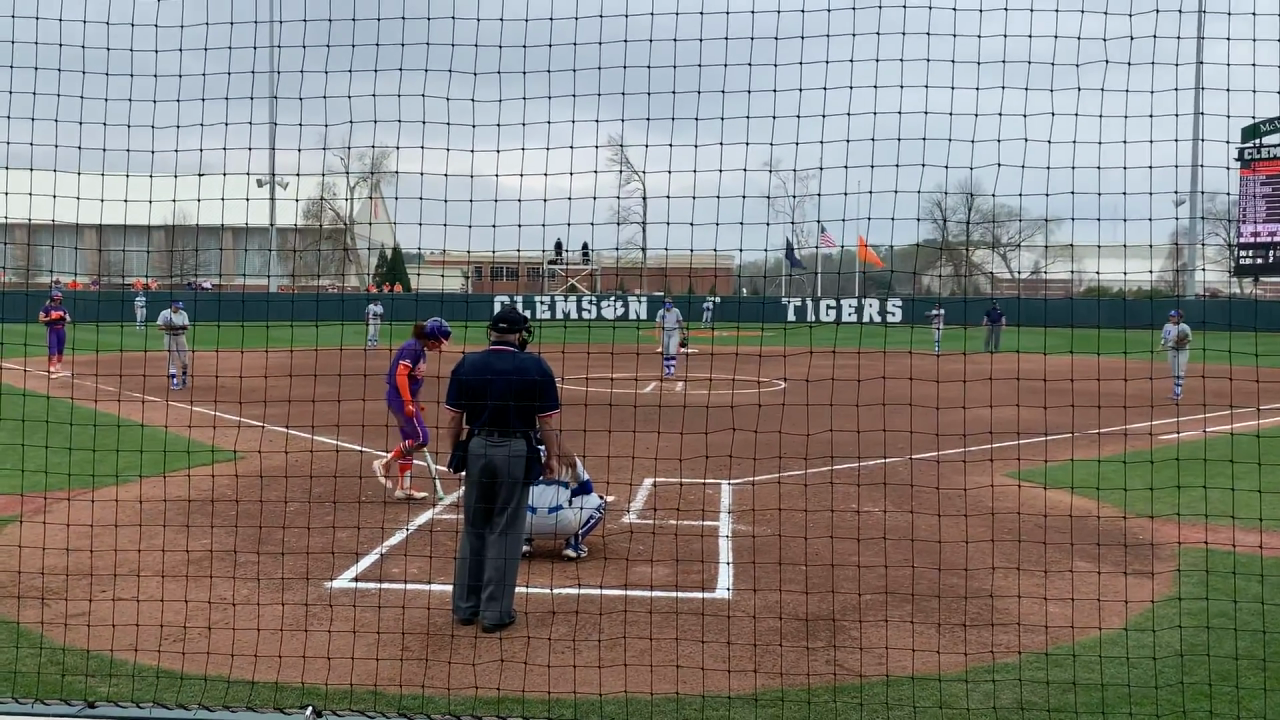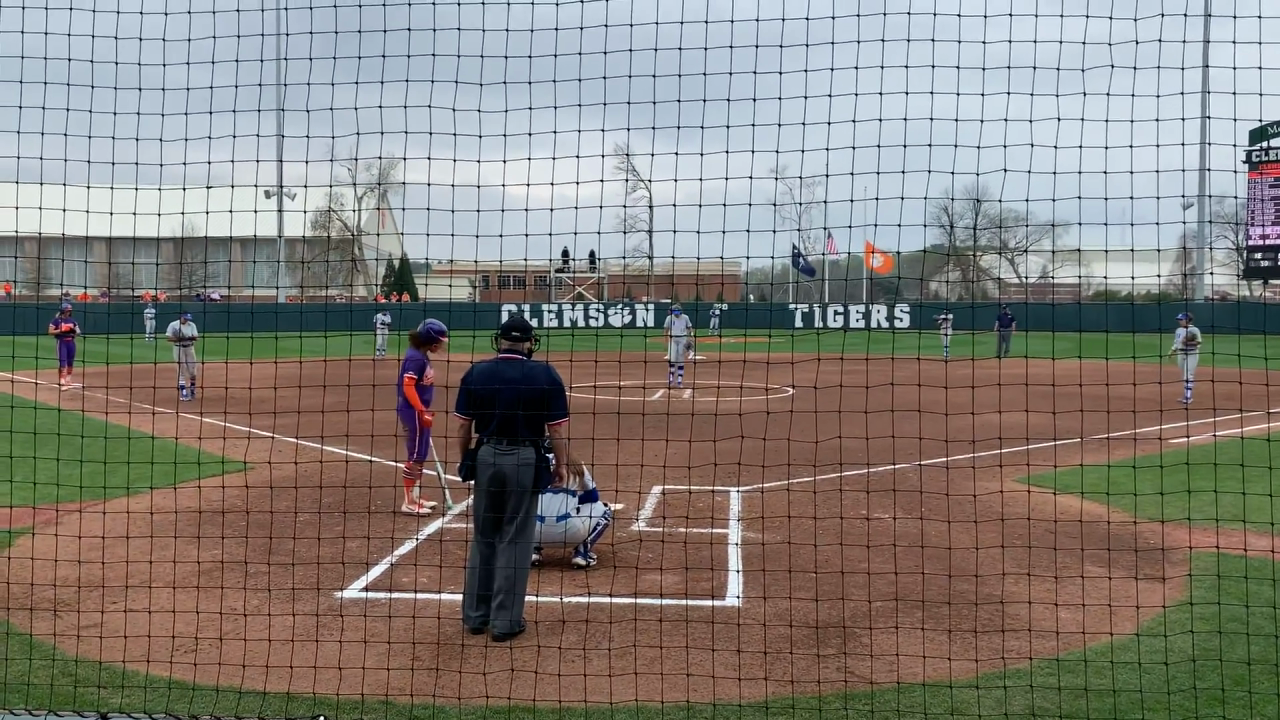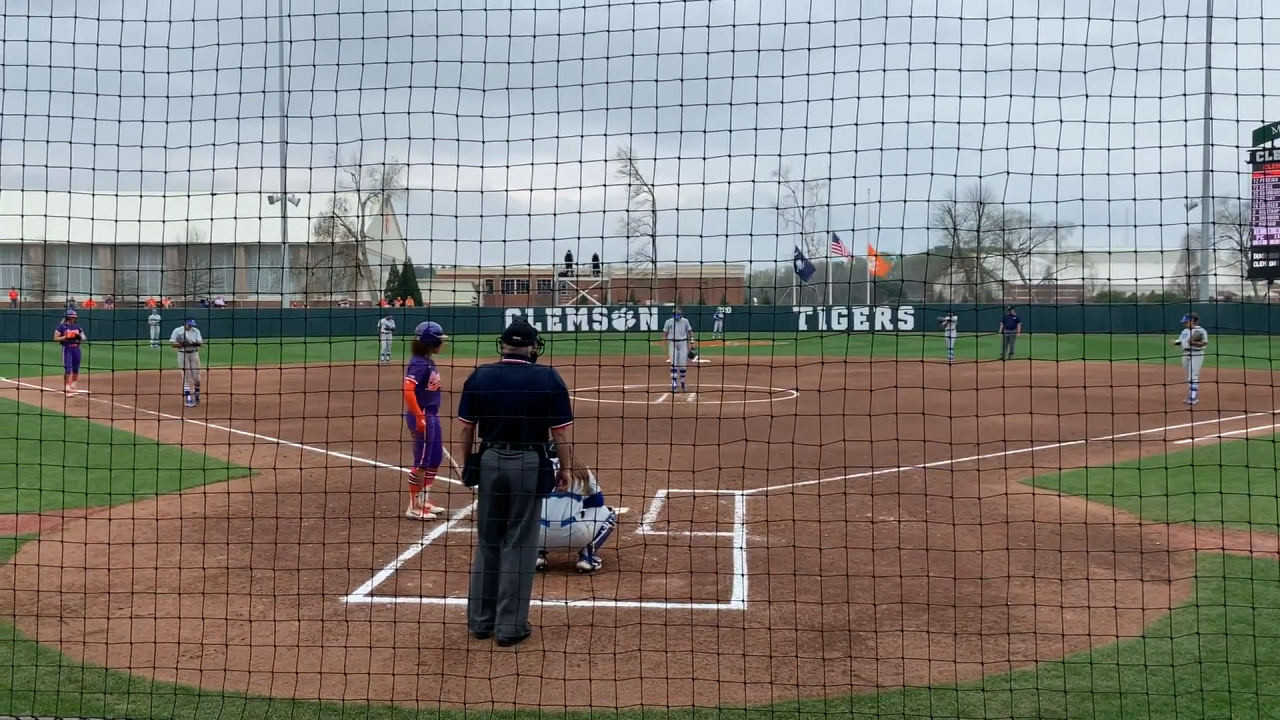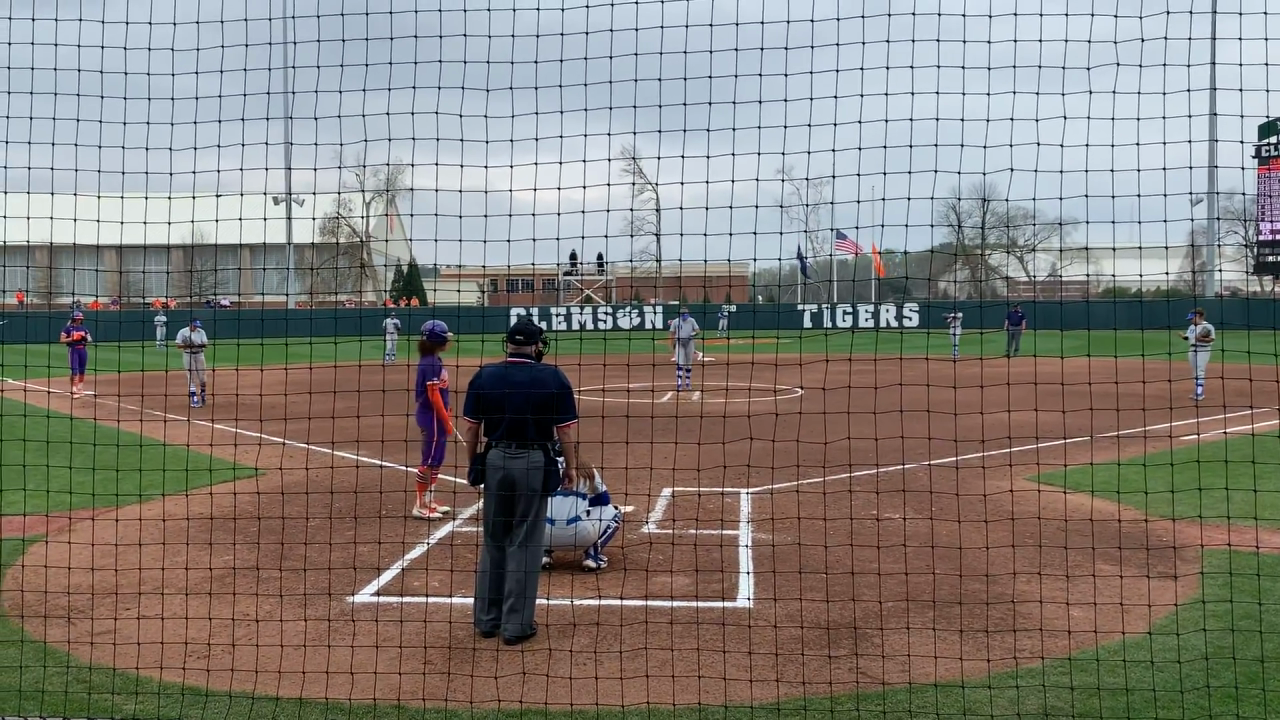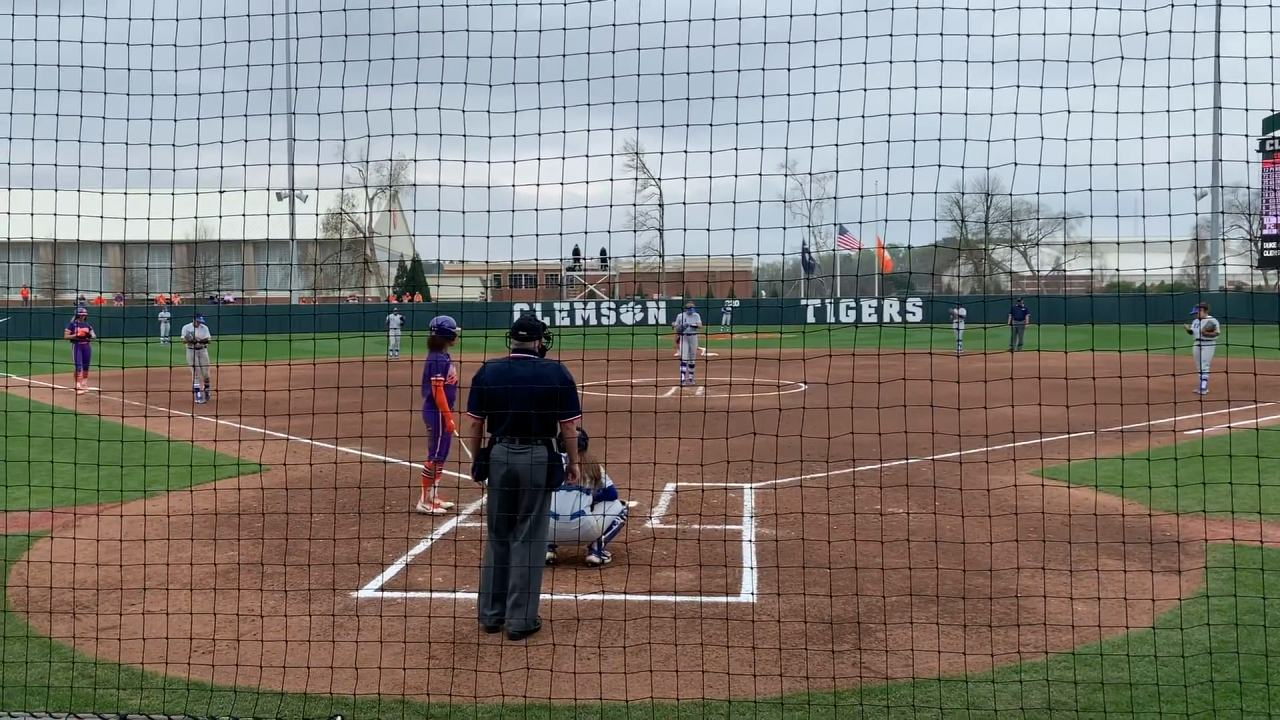
dt=0.5s
person 1, frame 1
left shoulder: (467, 364)
right shoulder: (535, 366)
left elbow: (454, 418)
right elbow: (546, 420)
left wrist: (455, 453)
right wrist: (552, 456)
left hip: (477, 449)
right hip: (517, 452)
left knee: (473, 529)
right knee: (506, 531)
left ankle: (466, 606)
right ankle: (495, 612)
person 1, frame 2
left shoulder: (476, 373)
right shoulder: (544, 374)
left elbow: (463, 425)
right elbow: (556, 428)
left wrist: (465, 461)
right wrist: (561, 464)
left hip: (486, 457)
right hip: (525, 460)
left knee: (482, 537)
right knee: (515, 539)
left ankle: (475, 615)
right ankle: (505, 621)
person 1, frame 3
left shoulder: (479, 376)
right shoulder: (548, 378)
left elbow: (466, 428)
right elbow: (561, 431)
left wrist: (468, 465)
right wrist: (565, 467)
left hip: (489, 461)
right hip: (529, 464)
left knee: (487, 542)
right knee: (519, 544)
left ankle: (481, 620)
right ankle: (510, 625)
person 1, frame 4
left shoulder: (484, 376)
right shoulder: (553, 377)
left elbow: (471, 428)
right elbow: (565, 430)
left wrist: (473, 465)
right wrist: (570, 466)
left hip: (495, 461)
right hip: (535, 463)
left knee: (493, 540)
right knee: (526, 543)
left ankle: (487, 619)
right ankle: (516, 624)
person 1, frame 5
left shoulder: (487, 371)
right shoulder: (556, 372)
left elbow: (475, 423)
right elbow: (568, 425)
left wrist: (477, 461)
right wrist: (572, 461)
left hip: (499, 456)
right hip: (538, 458)
left knee: (497, 536)
right knee: (529, 538)
left ankle: (491, 614)
right ankle: (521, 619)
person 2, frame 1
left shoulder: (421, 350)
right shoulder: (412, 347)
right elbow: (400, 375)
left wrist: (415, 403)
right wrist: (408, 403)
left hip: (407, 398)
right hip: (400, 398)
left knee: (410, 441)
right knee: (421, 438)
left ankle: (404, 488)
right ankle: (385, 462)
person 2, frame 2
left shoulder: (422, 356)
right shoulder: (415, 357)
right elbow: (408, 387)
right wrist: (422, 411)
left hip: (419, 410)
right hip: (413, 411)
left knee: (421, 456)
right knee: (415, 456)
left ankle: (415, 497)
right ankle: (409, 503)
person 2, frame 3
left shoulder: (428, 362)
right shoulder: (420, 364)
right elbow: (407, 390)
right wrist: (419, 417)
left hip: (432, 416)
right hip: (422, 416)
left knee: (435, 459)
right knee: (421, 462)
left ankle: (423, 502)
right ankle: (414, 507)
person 2, frame 4
left shoulder: (434, 360)
right shoulder: (430, 363)
right elbow: (434, 395)
left wrist: (444, 418)
right wrist: (447, 420)
left hip: (435, 415)
right hip: (431, 415)
left knee: (437, 459)
right knee: (429, 460)
left ankle: (428, 502)
right ankle: (420, 506)
person 2, frame 5
left shoulder: (443, 356)
right shoulder: (437, 358)
right elbow: (437, 392)
left wrist: (448, 416)
right wrist: (448, 417)
left hip: (441, 411)
right hip: (437, 412)
left knee: (441, 455)
right knee: (435, 456)
left ankle: (433, 497)
right ankle: (424, 501)
